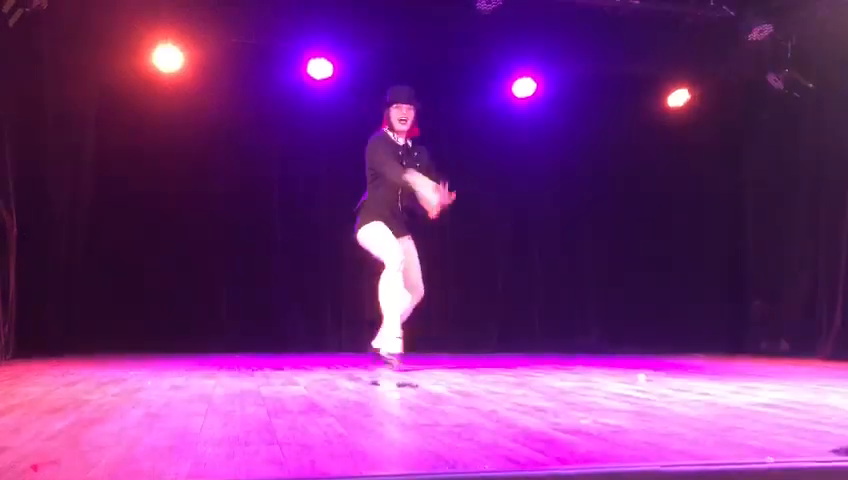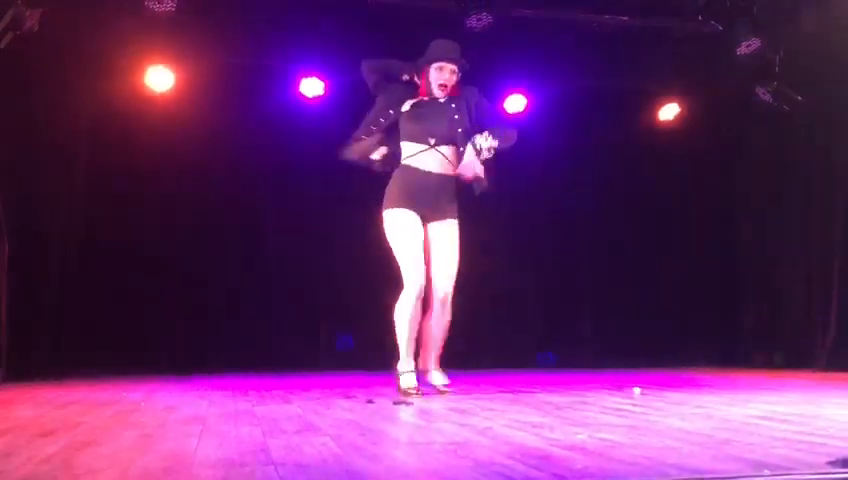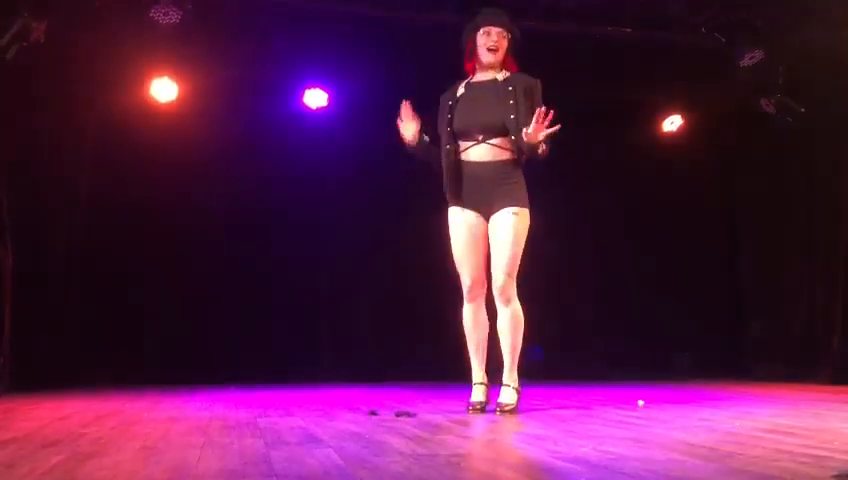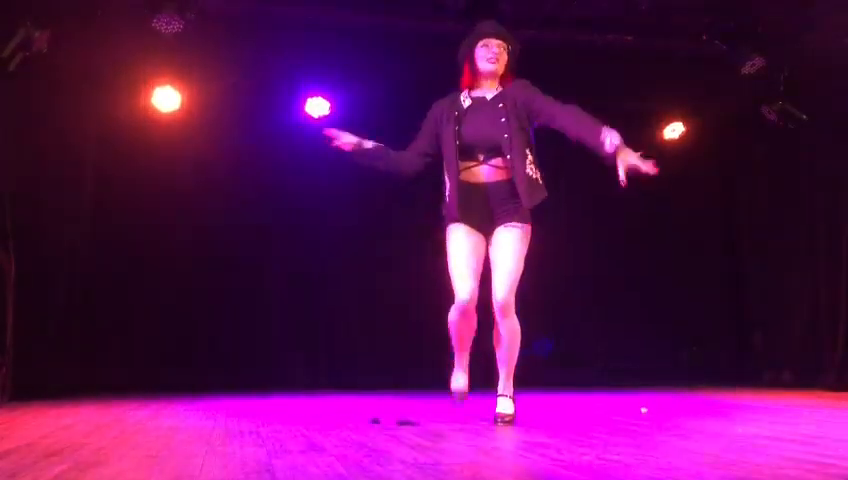
dt=1s
person 1, frame 1
left shoulder: (415, 150)
right shoulder: (379, 141)
left elbow: (432, 179)
right elbow: (391, 170)
left wrist: (440, 195)
right wrist: (422, 185)
left hip: (398, 224)
right hip: (373, 220)
left knee: (415, 291)
right knee: (395, 261)
left ankle: (379, 343)
right ankle: (392, 338)
person 1, frame 2
left shoulder: (467, 102)
right shoulder: (404, 101)
left elbow: (507, 134)
right elbow: (370, 68)
left wrist: (480, 148)
right wrist: (409, 76)
left hip: (443, 202)
right hip: (404, 196)
left knee: (444, 291)
right knee: (415, 283)
left ankle: (430, 364)
right ankle: (406, 367)
person 1, frame 3
left shoulder: (524, 86)
right shoulder: (453, 95)
left elbow: (531, 149)
right elbow: (444, 155)
left wrist: (533, 141)
right wrist: (414, 139)
left hip: (507, 192)
right hip: (464, 195)
left knee: (503, 287)
right knee: (472, 289)
left ankle: (509, 383)
right ankle: (478, 382)
person 1, frame 4
left shoulder: (519, 96)
right shoulder: (446, 109)
left elbow: (567, 118)
right elbow: (410, 161)
left wrist: (616, 148)
right wrist: (362, 147)
left hip: (509, 209)
right hip: (465, 212)
left knee: (503, 302)
right knee: (465, 299)
left ankle: (505, 391)
right ankle: (461, 364)
